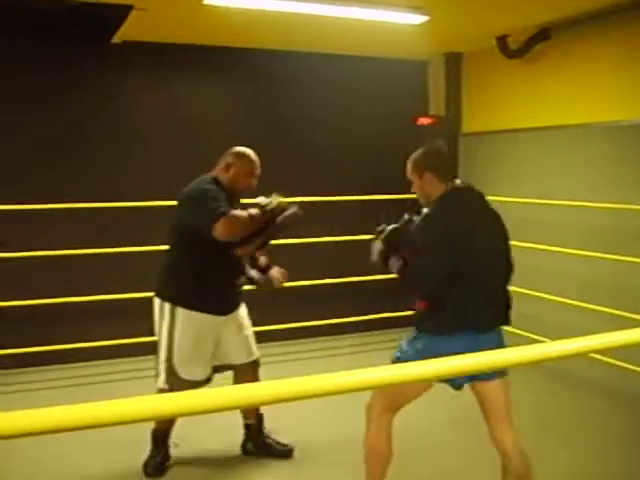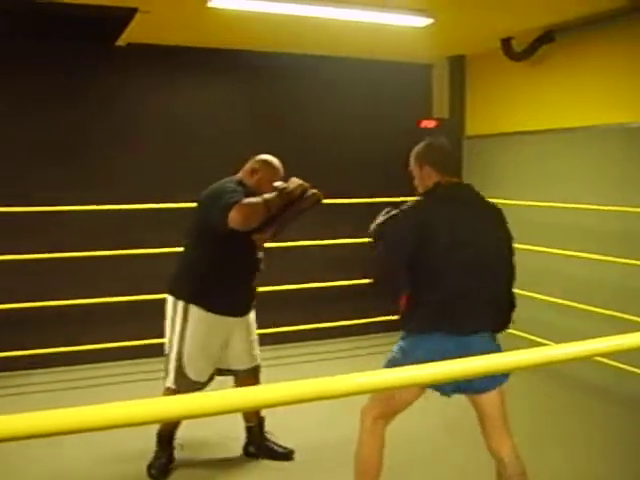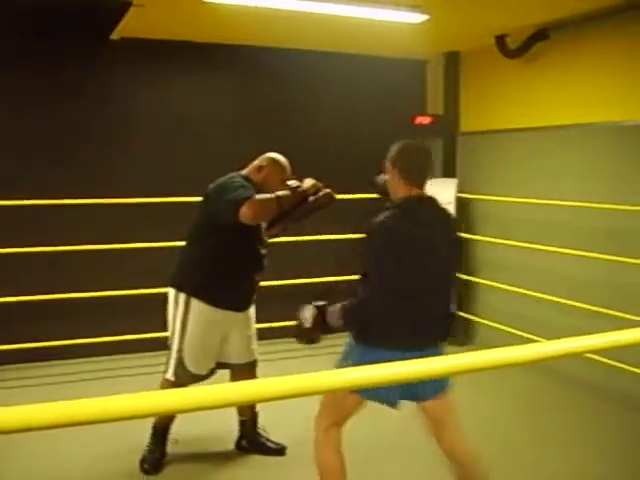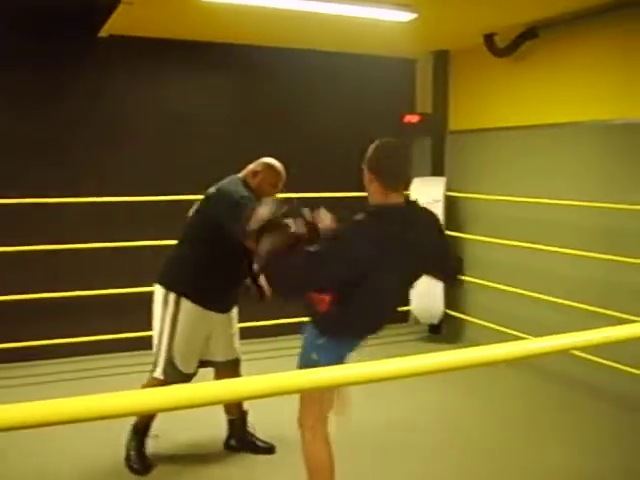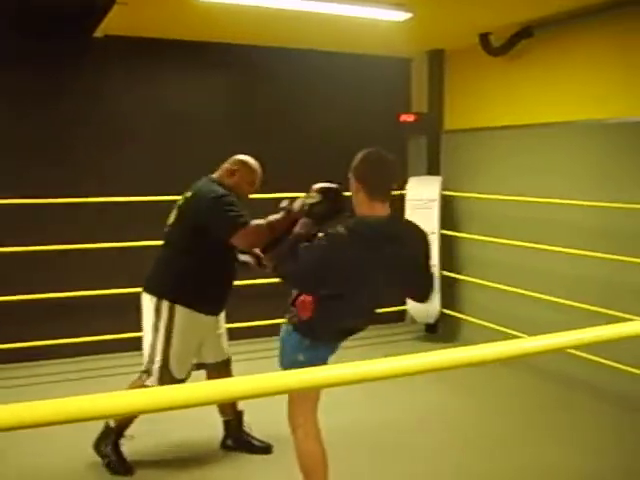
dt=0.2s
person 1, frame 1
left shoulder: (435, 220)
right shoulder: (488, 215)
left elbow: (424, 282)
left wrist: (394, 260)
left hip: (441, 335)
right hip: (485, 333)
left knee: (379, 410)
right knee: (503, 432)
person 1, frame 2
left shoulder: (414, 215)
right shoulder: (491, 215)
left elbow: (389, 276)
right elbow: (503, 274)
left wrist: (383, 240)
left hip: (429, 337)
right hip: (479, 337)
left knee: (373, 418)
right knee: (500, 440)
person 1, frame 3
left shoulder: (388, 227)
right shoulder: (444, 224)
left elbow: (376, 300)
left wrist: (327, 316)
left hip: (378, 347)
right hip: (426, 347)
left knee: (327, 426)
right knee: (452, 441)
person 1, frame 4
left shoulder: (358, 235)
right shoulder: (426, 224)
left elbow: (291, 278)
right elbow: (449, 271)
left wrist: (270, 247)
left hip: (335, 329)
right hip: (368, 318)
left knee: (311, 421)
person 1, frame 5
left shoulder: (341, 245)
right shoulder: (411, 238)
left elbow: (288, 267)
right elbow: (420, 291)
left wrist: (303, 226)
left hip: (315, 332)
right hip: (344, 321)
left knee: (302, 420)
person 2, frame 1
left shoulder: (229, 197)
right shoulder: (202, 194)
left elbow: (245, 240)
right elbow: (226, 230)
left wrist: (267, 267)
right wrist: (264, 212)
left hip: (228, 303)
right hip: (186, 304)
left knee: (247, 365)
right knee: (177, 380)
left ankle: (255, 436)
right ankle: (159, 446)
person 2, frame 2
left shoulder: (250, 200)
right shoulder: (224, 193)
right elbow: (242, 219)
right wrist: (284, 195)
left hip: (237, 305)
right hip: (198, 304)
left knee: (248, 370)
right knee: (184, 380)
left ankle: (255, 439)
right ankle: (164, 447)
person 2, frame 3
left shoulder: (250, 194)
right shoulder: (232, 187)
right elbow: (253, 213)
right wrist: (295, 193)
left hip: (237, 300)
right hip: (199, 297)
left knee: (245, 365)
right knee: (182, 372)
left ankle: (248, 434)
right ankle: (158, 441)
person 2, frame 4
left shoulder: (236, 197)
right shoulder: (235, 196)
right elbow: (255, 238)
left wrist: (257, 277)
left hip: (217, 299)
right hip: (184, 296)
left knee: (228, 364)
right knee: (168, 372)
left ankle: (238, 432)
right ankle: (137, 438)
person 2, frame 5
left shoulder: (208, 195)
right shoulder: (214, 198)
right elbow: (246, 237)
left wrist: (263, 233)
right wrist: (287, 217)
left hip: (203, 301)
right hip: (173, 301)
left knee: (220, 366)
right knee: (159, 376)
left ankle: (234, 432)
right ankle: (110, 438)
